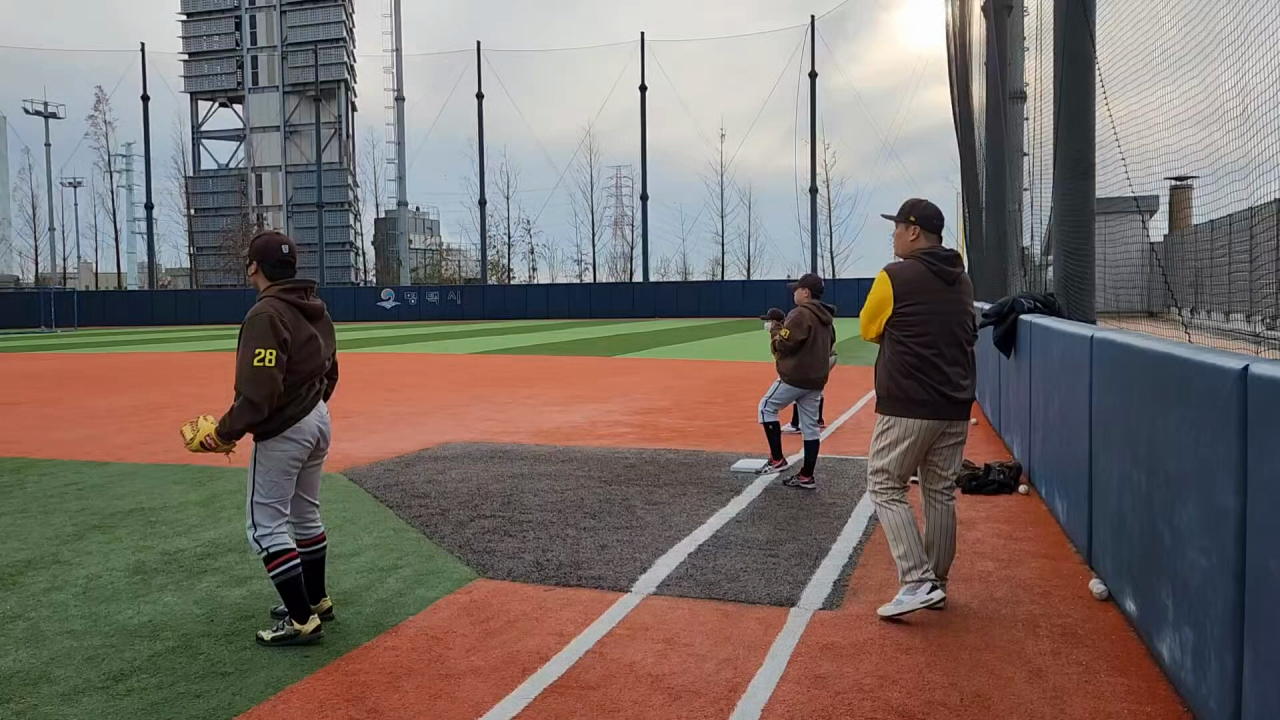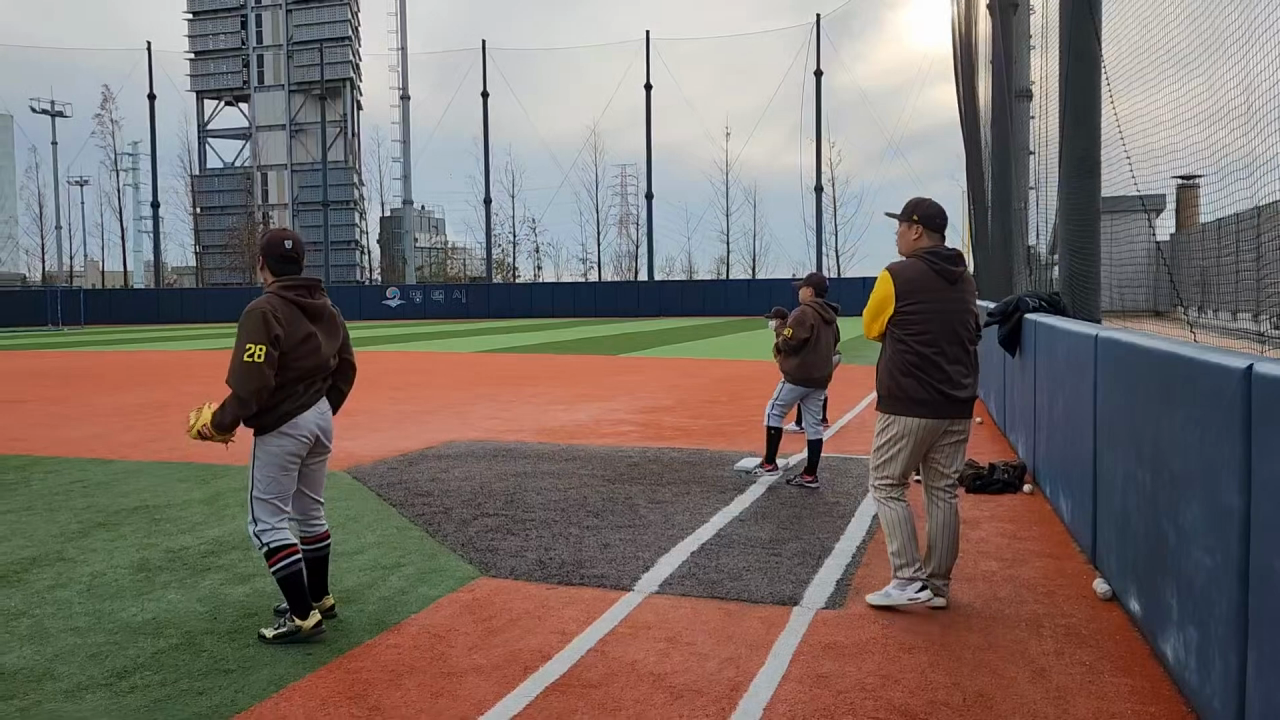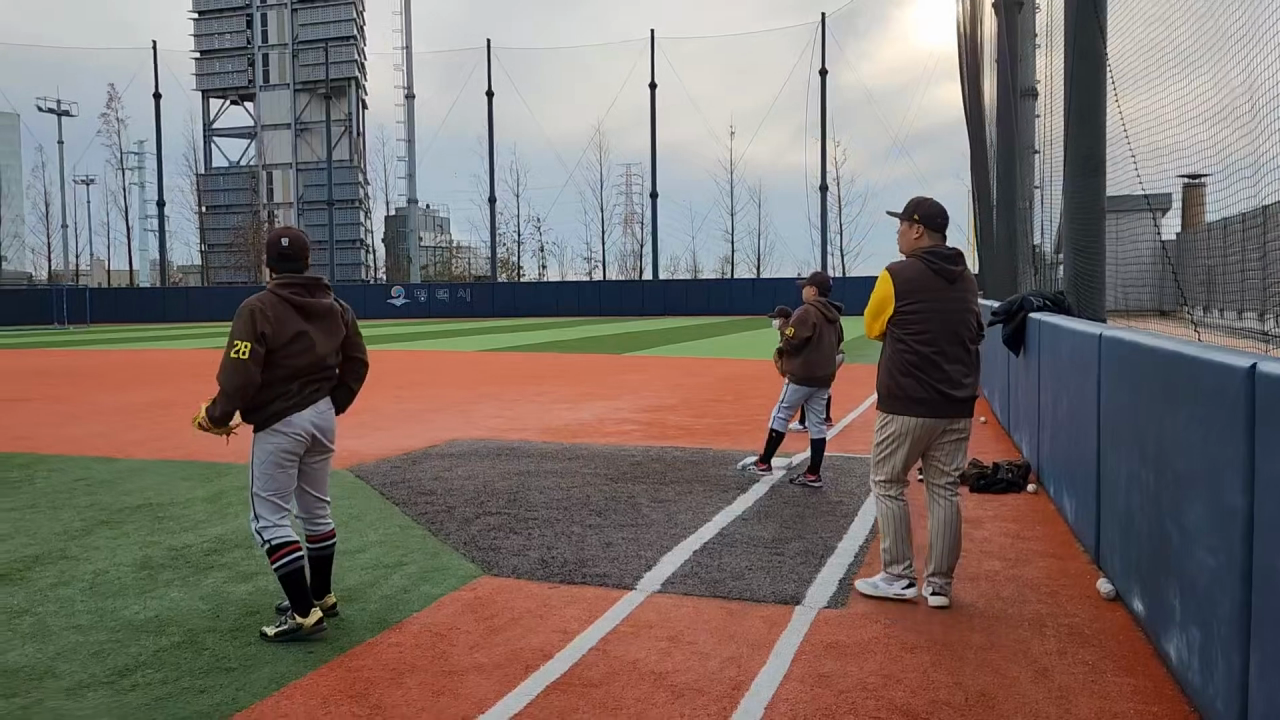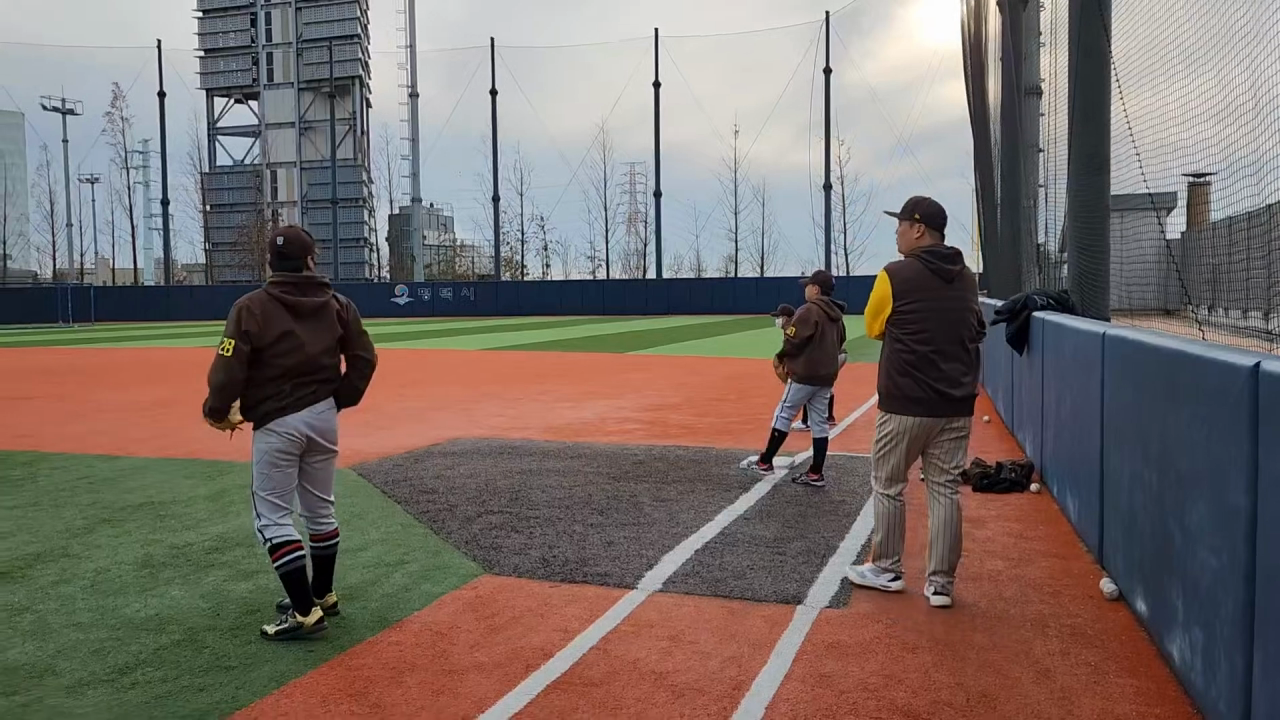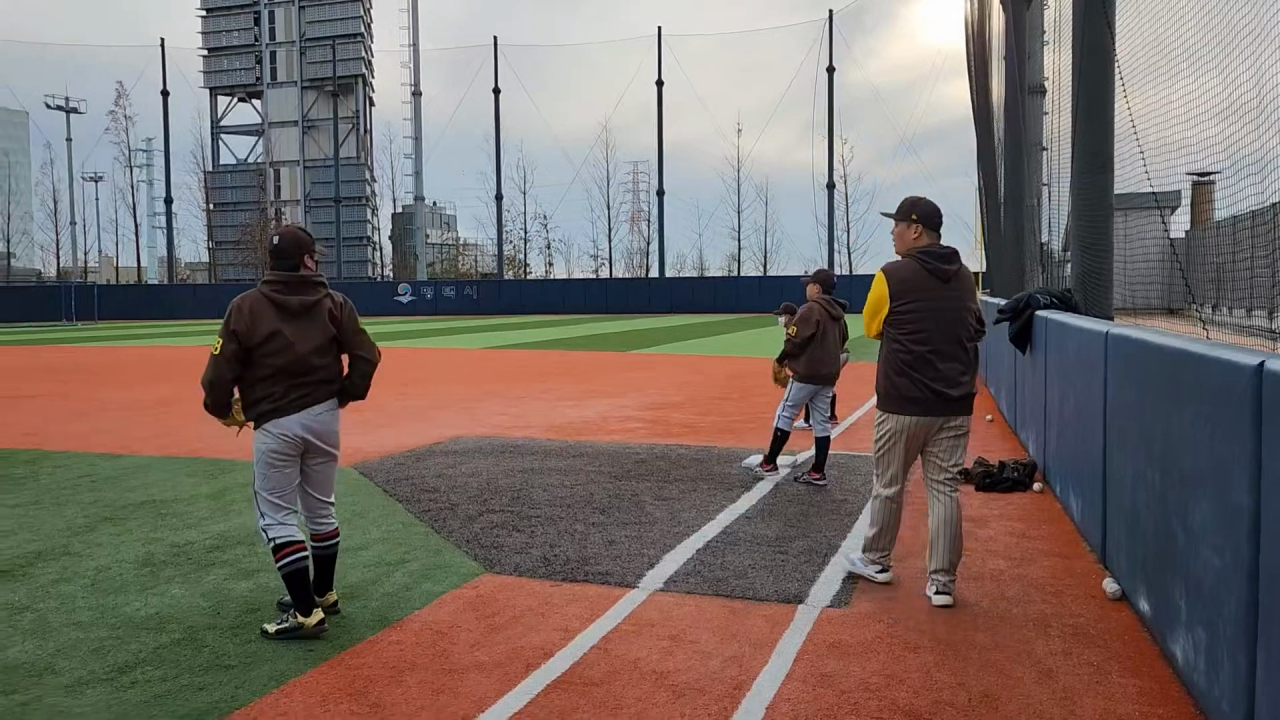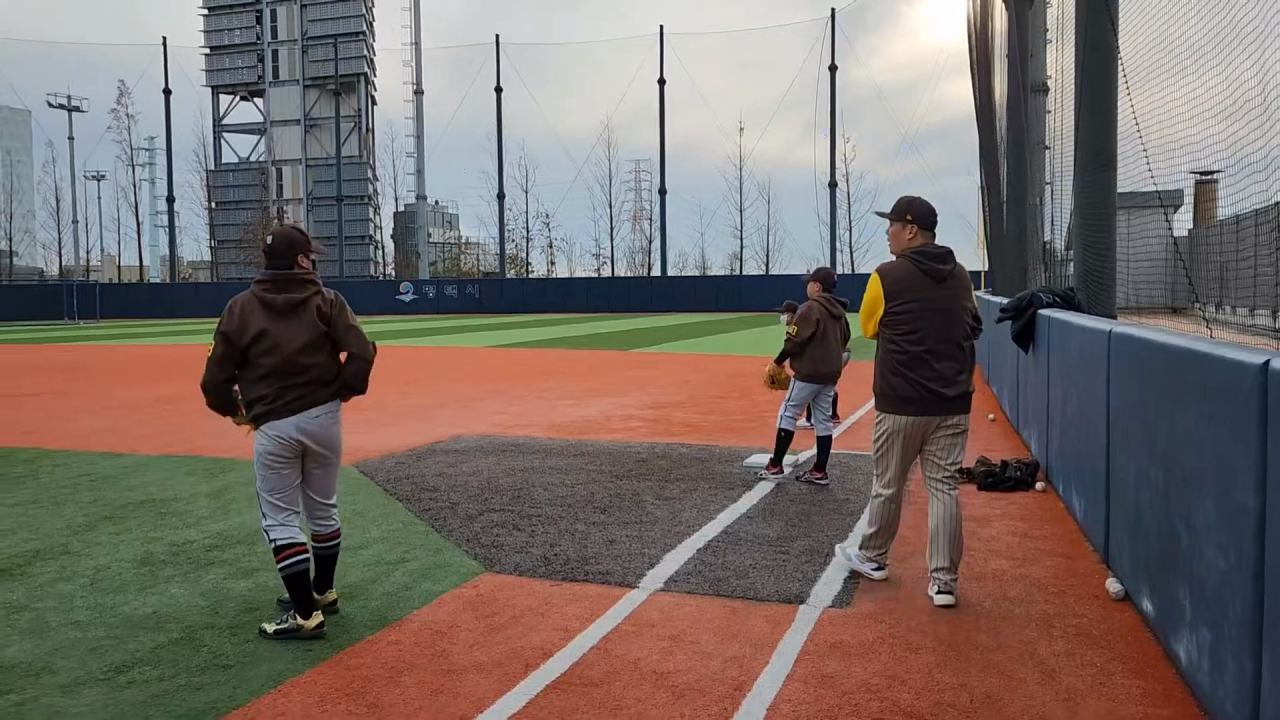
dt=0.1s
person 1, frame 1
left shoulder: (264, 315)
right shoulder: (316, 308)
left elbow: (261, 390)
right elbow: (330, 370)
left wrist: (226, 431)
left hip: (282, 432)
right hip: (318, 420)
left knee: (267, 526)
right knee: (305, 514)
left ankle: (303, 620)
right ankle: (316, 600)
person 1, frame 2
left shoulder: (262, 311)
right shoulder: (326, 308)
left elbow: (253, 384)
right elbow: (346, 368)
left wrist: (220, 422)
left hip: (281, 427)
right hip: (320, 419)
left knee: (268, 522)
right knee: (310, 512)
left ankle: (303, 615)
right ankle: (319, 598)
person 1, frame 3
left shoulder: (256, 308)
right shoulder: (334, 306)
left elbow: (240, 378)
right elbow: (357, 362)
left wrist: (215, 416)
left hip: (279, 425)
right hip: (322, 417)
left knee: (271, 519)
right knee: (316, 510)
left ankle: (304, 611)
right ankle: (321, 596)
person 1, frame 4
left shoulder: (252, 306)
right shoulder: (336, 303)
left elbow: (229, 373)
right elbow: (363, 360)
left wrist: (214, 410)
left hip: (277, 425)
right hip: (323, 418)
left knee: (273, 518)
right knee: (320, 509)
left ankle: (305, 610)
right ankle: (322, 595)
person 1, frame 5
left shoulder: (245, 306)
right shoulder: (333, 303)
left elbow: (219, 374)
right elbow: (366, 356)
left wrist: (223, 410)
right wrist: (345, 394)
left hip: (275, 425)
right hip: (324, 417)
left knee: (278, 518)
right knee: (321, 509)
left ankle: (307, 612)
right ankle: (323, 594)
person 1, frame 6
left shoulder: (240, 308)
right shoulder: (326, 300)
left elbow: (216, 377)
right elbow: (361, 353)
left wrist: (233, 409)
right wrist: (344, 390)
left hip: (275, 426)
right hip: (324, 418)
left knee: (280, 519)
right knee: (323, 510)
left ankle: (306, 614)
right ankle: (323, 592)
person 2, frame 1
left shoulder: (894, 277)
right shoulder: (962, 281)
left elbow: (869, 330)
left hip: (906, 408)
right hip: (954, 407)
left knee: (886, 489)
right knee: (941, 495)
left ankle: (919, 581)
right ankle: (936, 583)
person 2, frame 2
left shoulder: (896, 276)
right shoulder: (965, 280)
left elbow: (872, 328)
left hip: (907, 406)
right hip: (956, 406)
left knee: (888, 485)
right knee: (943, 492)
left ankle: (909, 579)
right ankle: (937, 583)
person 2, frame 3
left shoulder: (896, 275)
right shoulder: (967, 280)
left elbow: (874, 328)
right elbow: (976, 333)
left hip: (907, 405)
right hip: (957, 406)
left knee: (887, 486)
right knee: (945, 492)
left ankle: (899, 576)
right ankle: (939, 584)
person 2, frame 4
left shoulder: (894, 275)
right shoulder: (967, 278)
left elbow: (873, 328)
right elbow: (978, 332)
left hip: (905, 404)
right hip: (956, 405)
left knee: (888, 485)
right knee: (946, 491)
left ankle: (886, 570)
right ankle: (941, 583)
person 2, frame 5
left shoulder: (892, 276)
right shoulder: (965, 278)
left elbow: (873, 327)
right elbow: (977, 329)
left hip: (904, 403)
right hip: (955, 403)
left knee: (888, 486)
right knee: (946, 489)
left ankle: (876, 561)
right ankle: (942, 582)
person 2, frame 6
left shoulder: (887, 276)
right shoulder: (961, 276)
left elbow: (869, 328)
right elbow: (974, 327)
left hip: (901, 403)
right hip: (952, 403)
left knee: (888, 486)
right knee: (944, 488)
left ankle: (873, 559)
right ankle: (943, 581)
person 3, frame 1
left shoulder: (800, 314)
right shoulder: (826, 318)
left elbow: (785, 344)
left wrist: (775, 331)
left hip: (794, 377)
right hip: (817, 379)
left knee: (767, 406)
right knee: (810, 425)
left ankle: (777, 458)
right ankle: (806, 476)
person 3, frame 2
left shoulder: (803, 313)
right shoulder: (831, 317)
left elbow: (788, 343)
left wrist: (780, 330)
left hip: (798, 376)
right hip: (820, 379)
left knee: (774, 412)
right knee: (814, 425)
left ankle: (769, 463)
right ankle: (810, 475)
person 3, frame 3
left shoulder: (805, 312)
right shoulder: (834, 316)
left elbow: (790, 343)
left wrist: (783, 328)
left hip: (802, 376)
right hip: (824, 378)
left knee: (781, 415)
right knee: (817, 424)
left ankle: (764, 462)
right ankle: (813, 474)
person 3, frame 4
left shoulder: (808, 311)
right shoulder: (837, 315)
left elbow: (792, 343)
left wrist: (780, 357)
left hip: (804, 375)
right hip: (826, 377)
left knee: (784, 415)
right knee: (820, 423)
left ankle: (765, 462)
right ankle: (816, 473)
person 3, frame 5
left shoulder: (809, 310)
right shoulder: (839, 314)
left elbow: (793, 343)
left wrist: (780, 361)
left hip: (806, 375)
right hip: (829, 376)
left knee: (785, 414)
right knee: (822, 422)
left ankle: (769, 463)
right ankle: (817, 472)
person 3, frame 6
left shoulder: (810, 308)
right shoulder: (840, 312)
left elbow: (794, 342)
right elbow: (843, 343)
left wrist: (778, 362)
left hip: (808, 374)
right hip: (830, 375)
left knee: (788, 414)
right knee: (824, 421)
left ankle: (775, 466)
right ankle: (819, 472)
